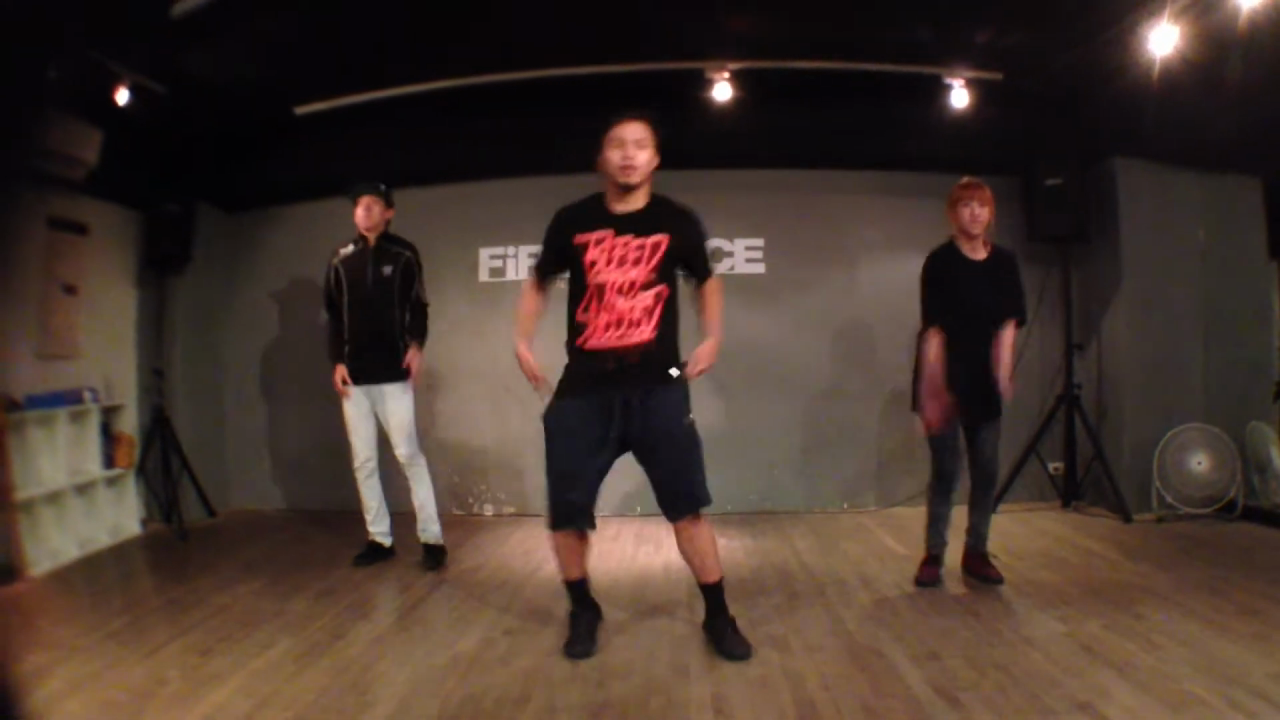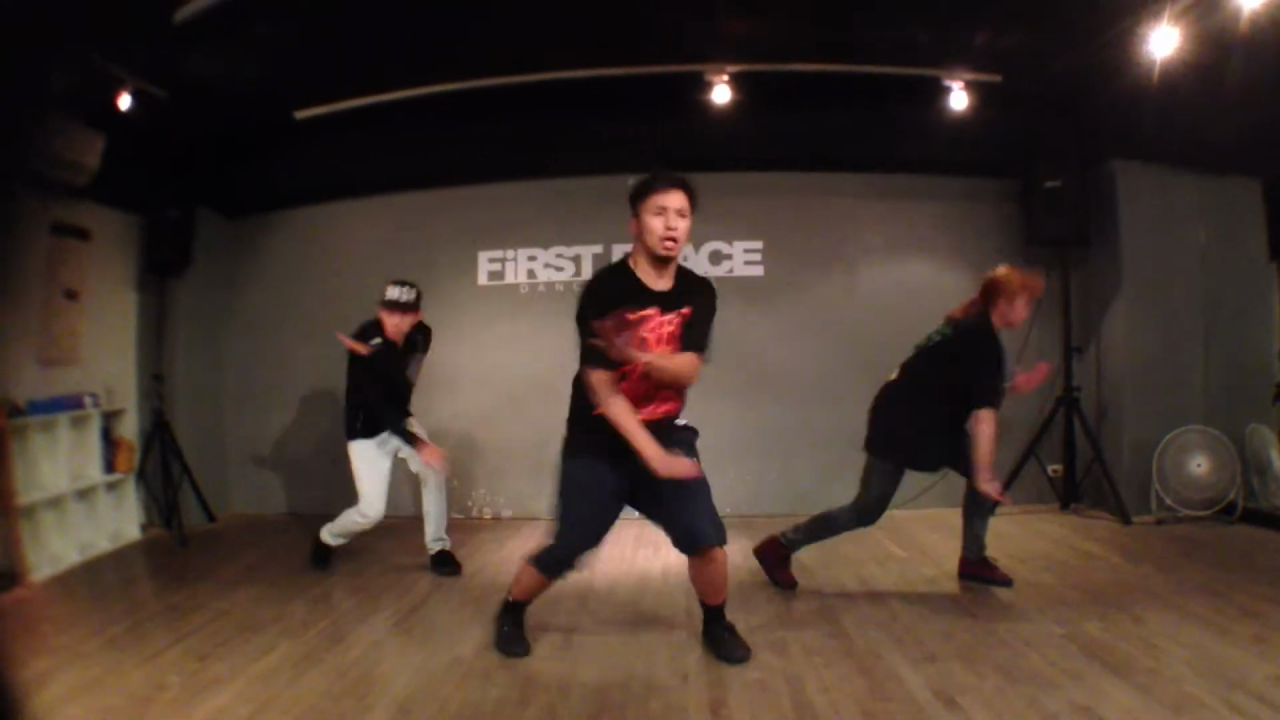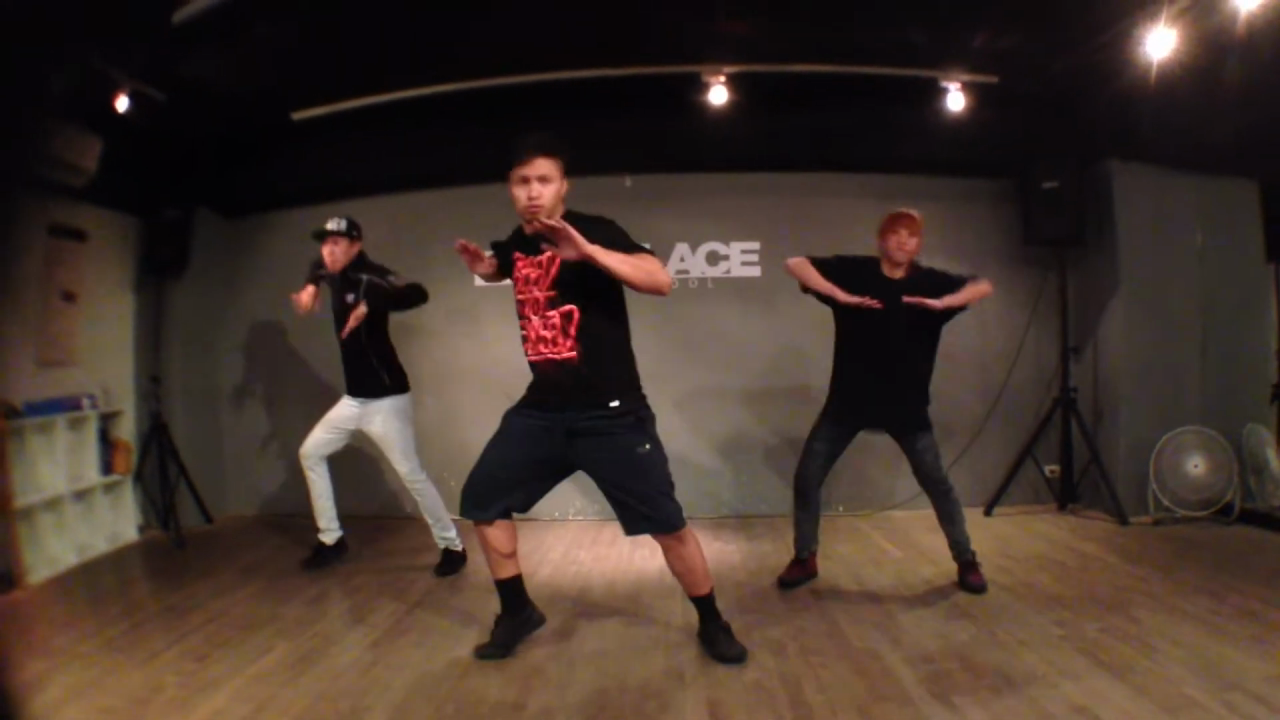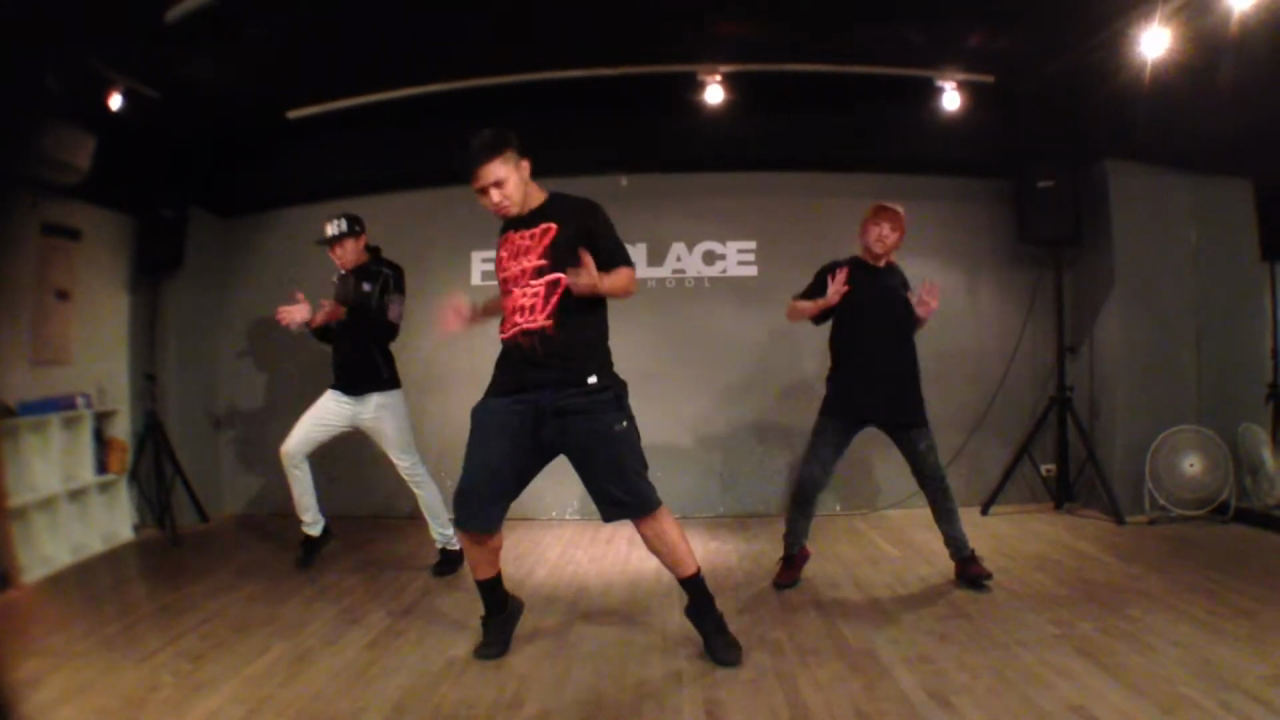
dt=0.4s
person 1, frame 1
left shoulder: (676, 221)
right shoulder: (572, 222)
left elbow: (706, 278)
right elbow: (538, 283)
left wrist: (712, 335)
right wrist: (523, 340)
left hip: (655, 388)
right hip: (584, 391)
left knee: (687, 505)
right knee: (568, 512)
left ankle: (719, 616)
right ankle: (582, 610)
person 1, frame 2
left shoulder: (699, 293)
right shoulder: (602, 289)
left elbow: (688, 371)
right elbow: (603, 388)
left wrist: (642, 354)
right wrist: (648, 452)
left hip: (665, 436)
right hip: (597, 446)
left knee: (706, 540)
right knee: (565, 554)
left ankle: (716, 624)
right ankle: (511, 611)
person 1, frame 3
left shoulder: (591, 231)
right shoulder: (519, 241)
left elbow: (660, 280)
left wrist: (588, 251)
right wrist: (486, 267)
left hip: (609, 411)
right hip: (542, 410)
left knee: (666, 523)
right knee: (481, 502)
left ankle: (712, 622)
right ankle: (517, 612)
person 1, frame 4
left shoulder: (579, 214)
right shoulder: (508, 232)
left elbow: (626, 278)
left wrist: (593, 284)
right wrist: (476, 310)
left hip: (584, 390)
right hip: (511, 395)
left knee: (639, 504)
right knee: (474, 511)
left ankle: (705, 611)
right ankle: (498, 609)
person 2, frame 1
left shoulder: (1006, 265)
right shoulder: (940, 264)
left elbow: (1008, 323)
right elbow: (934, 330)
left wrist: (1003, 374)
right wrist: (931, 390)
left hip: (984, 383)
right hip: (944, 381)
left knee: (986, 469)
right knee: (945, 469)
left ankle: (976, 552)
right ankle: (932, 554)
person 2, frame 2
left shoulder: (977, 334)
right shoulder: (979, 340)
left elbow: (983, 393)
right elbow: (983, 409)
left wrist: (1017, 384)
right wrist: (984, 475)
left hip: (929, 424)
right hip: (898, 421)
left knee: (984, 482)
right knee: (868, 510)
left ankle: (973, 559)
right ankle: (777, 548)
person 2, frame 3
left shoulder: (927, 281)
right shoulder: (853, 270)
left elbow: (982, 286)
right elbow: (794, 264)
left wrist: (940, 303)
right wrist: (839, 295)
left hip: (905, 401)
right hip: (848, 398)
left knee: (936, 480)
right knee: (807, 476)
left ankle: (966, 561)
right ankle: (805, 557)
person 2, frame 4
left shoulder: (898, 278)
right shoulder: (839, 271)
right elbow: (795, 312)
left wrist: (921, 315)
right wrist: (827, 301)
left hip: (900, 396)
right hip: (847, 396)
left knee: (933, 477)
right knee: (809, 479)
left ankle: (963, 557)
right ankle: (794, 554)
person 3, frame 1
left shoulder: (404, 255)
right shoulder: (341, 259)
left elbow: (417, 308)
right elbow: (334, 315)
left wrist: (416, 345)
right wrist: (338, 361)
left hip: (394, 375)
right hip: (355, 377)
left knee: (409, 455)
right knee: (364, 461)
left ankle: (432, 539)
right ankle: (381, 540)
person 3, frame 2
left shoulder: (422, 335)
right shoulder: (363, 341)
left elbow: (402, 388)
right elbow: (374, 405)
left wrist: (373, 356)
right wrist: (418, 443)
left hip: (399, 421)
right hip: (365, 431)
left knee: (434, 472)
right knee: (372, 512)
left ankle: (438, 548)
right ankle: (327, 538)
person 3, frame 3
left shoulder: (370, 276)
right shoulder: (338, 276)
left elbow: (417, 294)
right elbow: (318, 266)
left wrist: (367, 308)
right wrist: (311, 285)
left hip: (386, 397)
right hip: (354, 398)
left knee: (410, 472)
right knee: (310, 453)
left ankle: (452, 546)
right ankle: (331, 540)
person 3, frame 4
left shoulder: (388, 274)
right shoulder: (342, 282)
left elbow: (388, 332)
left wrist: (344, 313)
right wrist: (312, 318)
left hip: (381, 394)
right hip: (340, 394)
left knee: (411, 468)
right knee: (291, 451)
left ankle: (450, 545)
right ankle: (314, 530)
